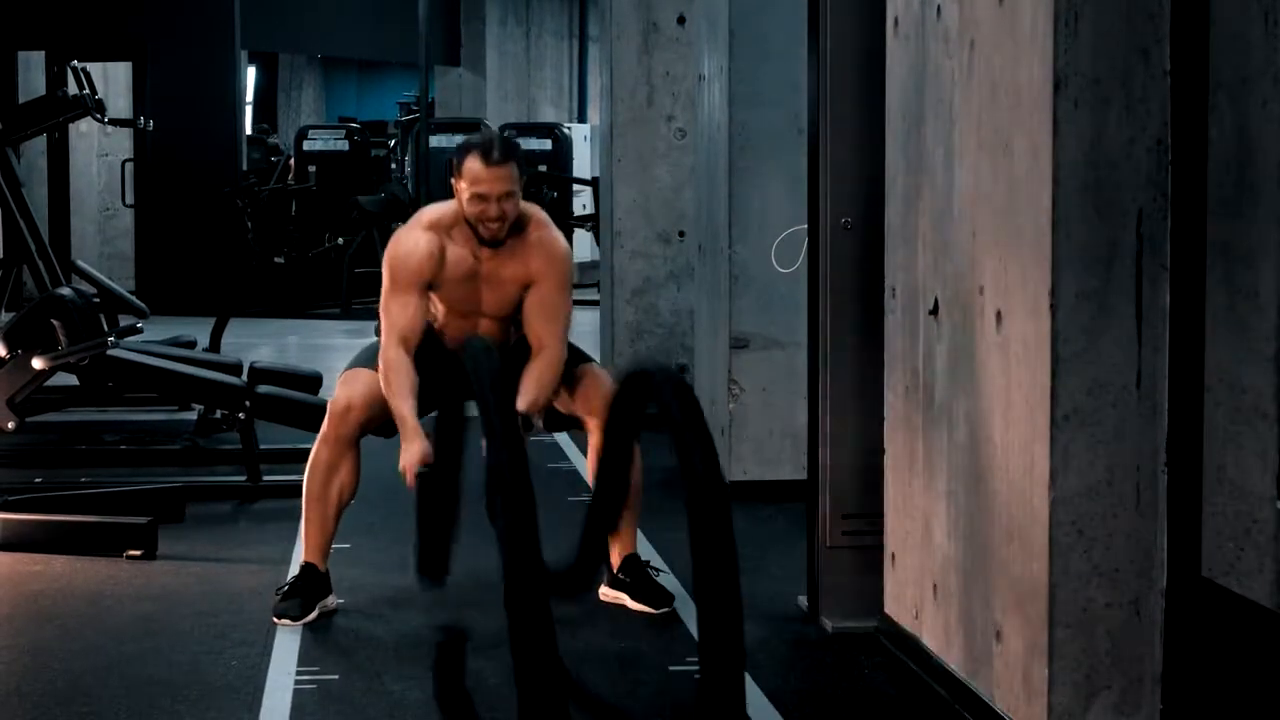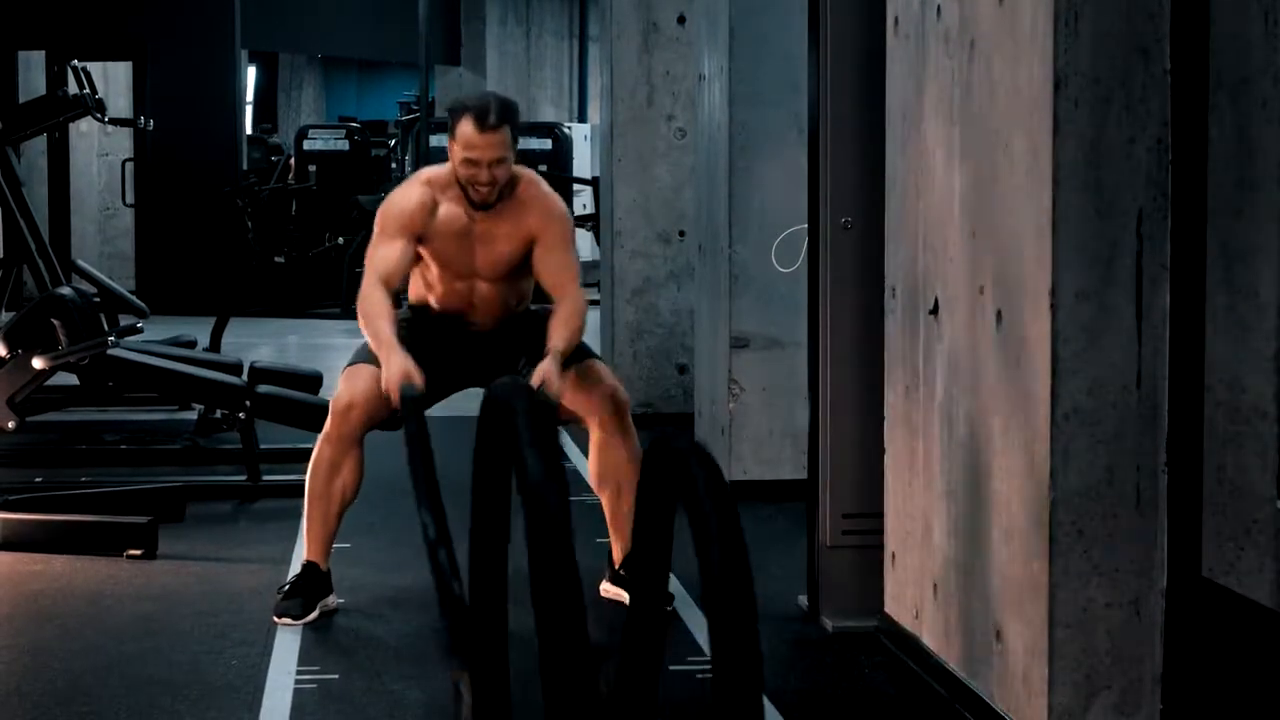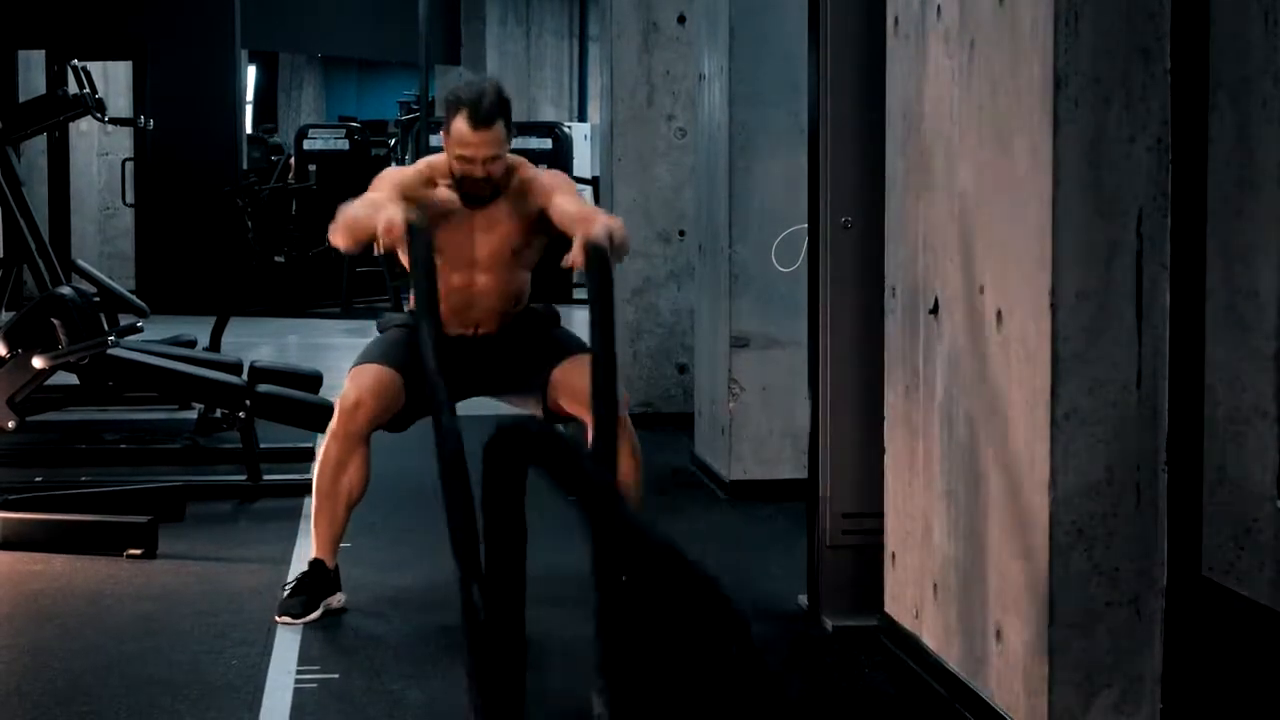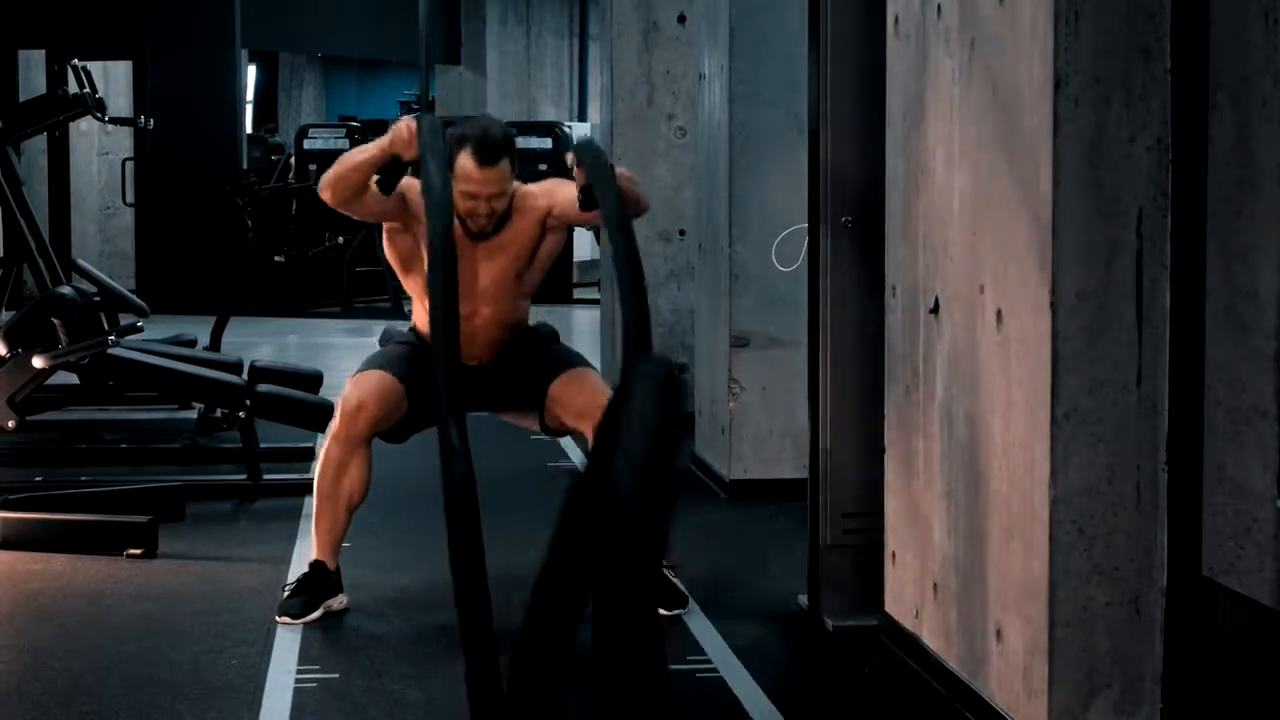
dt=0.3s
person 1, frame 1
left shoulder: (546, 245)
right shoulder: (419, 242)
left elbow: (549, 348)
right elbow: (396, 347)
left wrist: (520, 417)
right wrist: (410, 433)
left hip: (513, 349)
right hip: (430, 346)
left knee: (610, 403)
right knee: (344, 412)
left ankle: (625, 568)
right ankle: (313, 577)
person 1, frame 2
left shoulder: (540, 204)
right shoulder: (415, 200)
left elbow: (570, 296)
right elbow: (372, 289)
left wrist: (556, 358)
right wrist: (391, 354)
left hip: (514, 332)
right hip: (428, 329)
left knee: (610, 401)
right knee: (347, 409)
left ankle: (624, 567)
right ankle: (314, 574)
person 1, frame 3
left shoulder: (540, 186)
right shoulder: (411, 181)
left elbow: (608, 231)
right elbow: (342, 230)
left wrist: (599, 232)
right wrist: (379, 214)
left hip: (517, 335)
right knee: (353, 408)
right ankle: (321, 572)
person 1, frame 4
left shoulder: (539, 204)
right shoulder: (415, 205)
left elbow: (633, 207)
right elbow: (337, 193)
left wrist: (608, 179)
right wrist: (386, 148)
left hip: (521, 357)
right hip: (429, 358)
left knee: (604, 410)
right knee: (357, 409)
right ankle: (325, 573)
